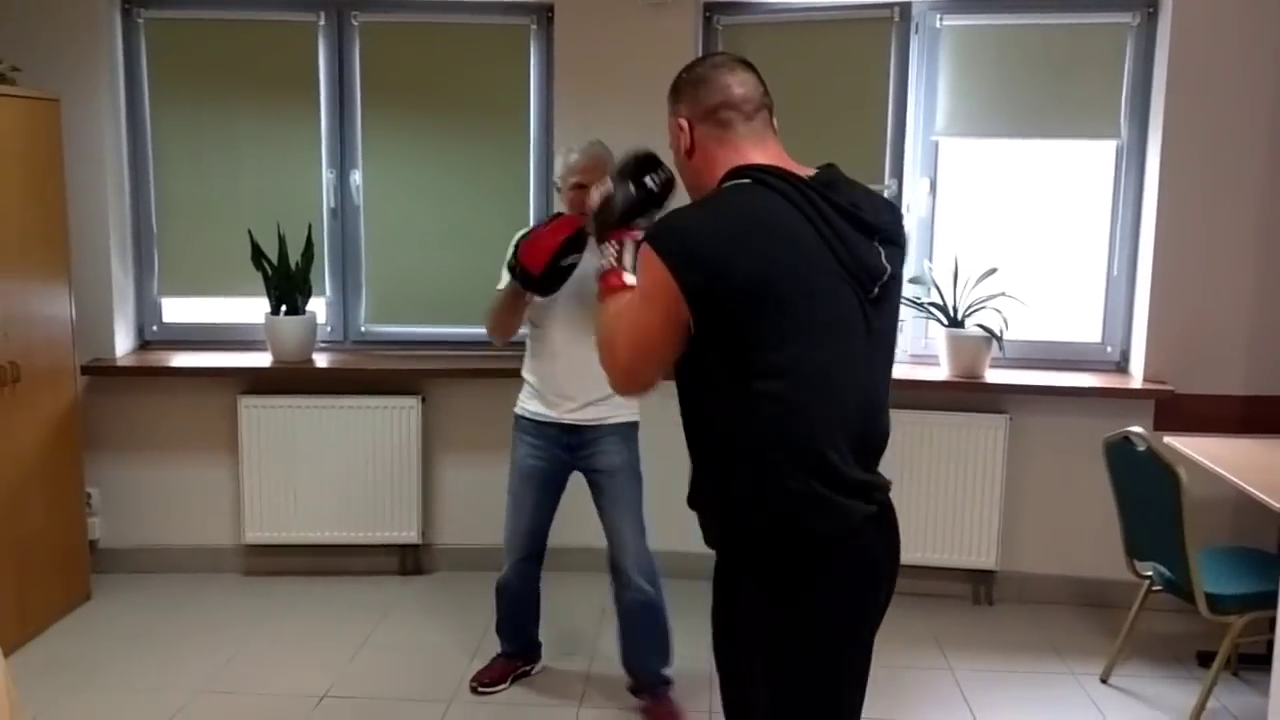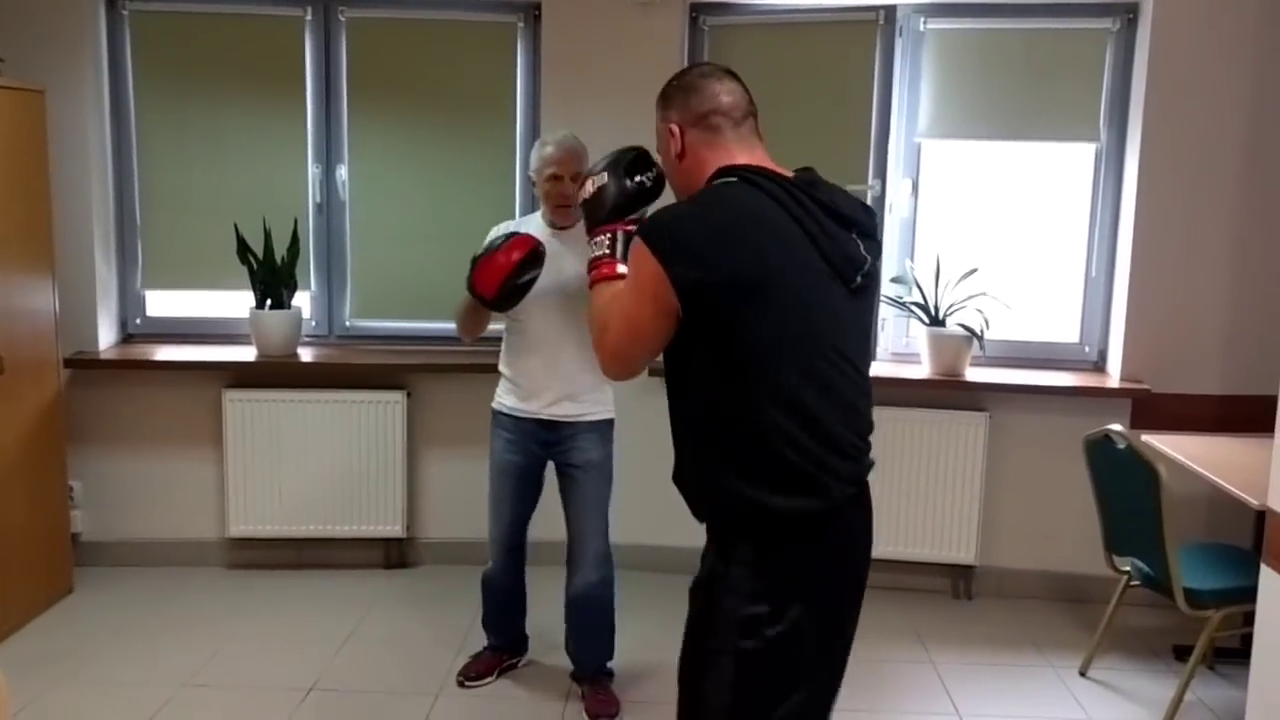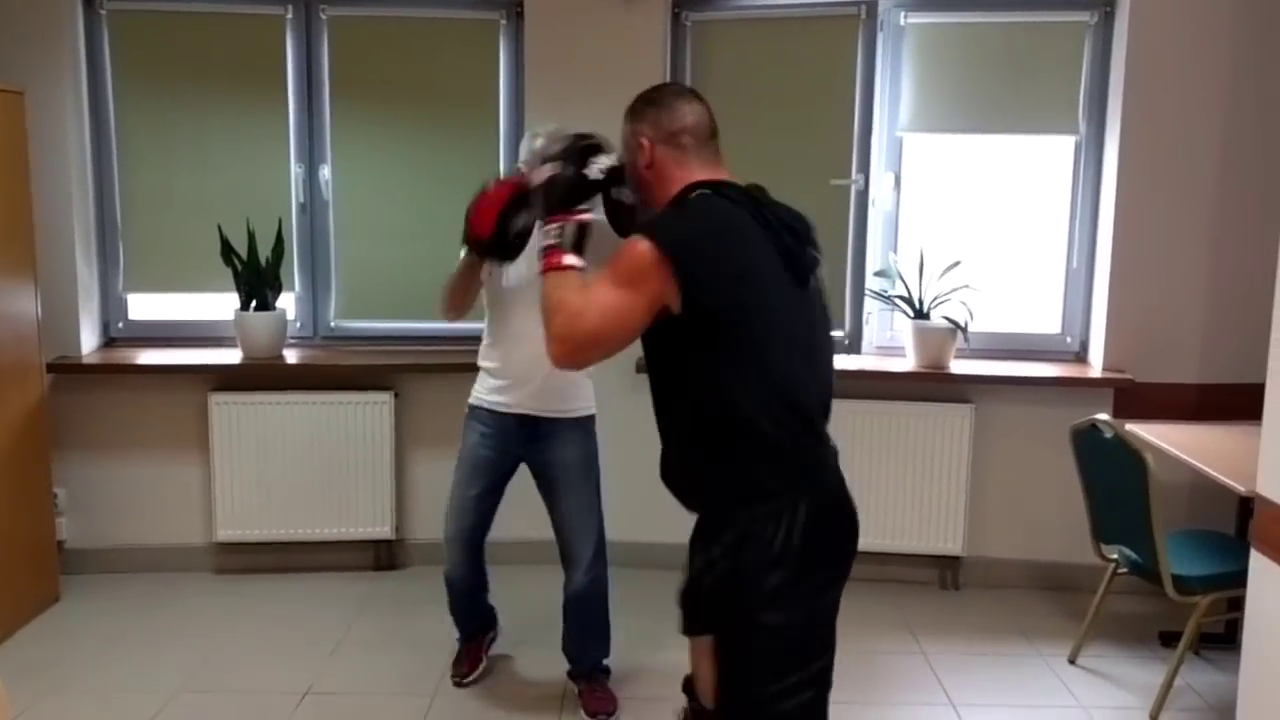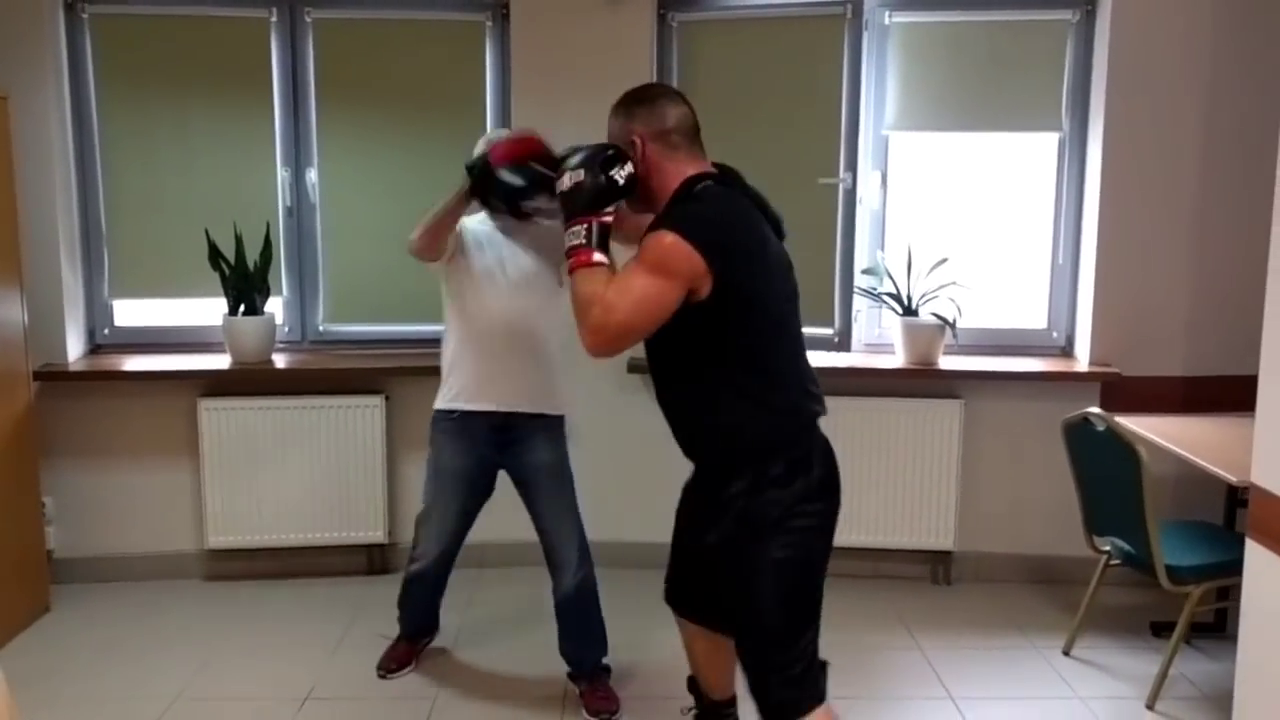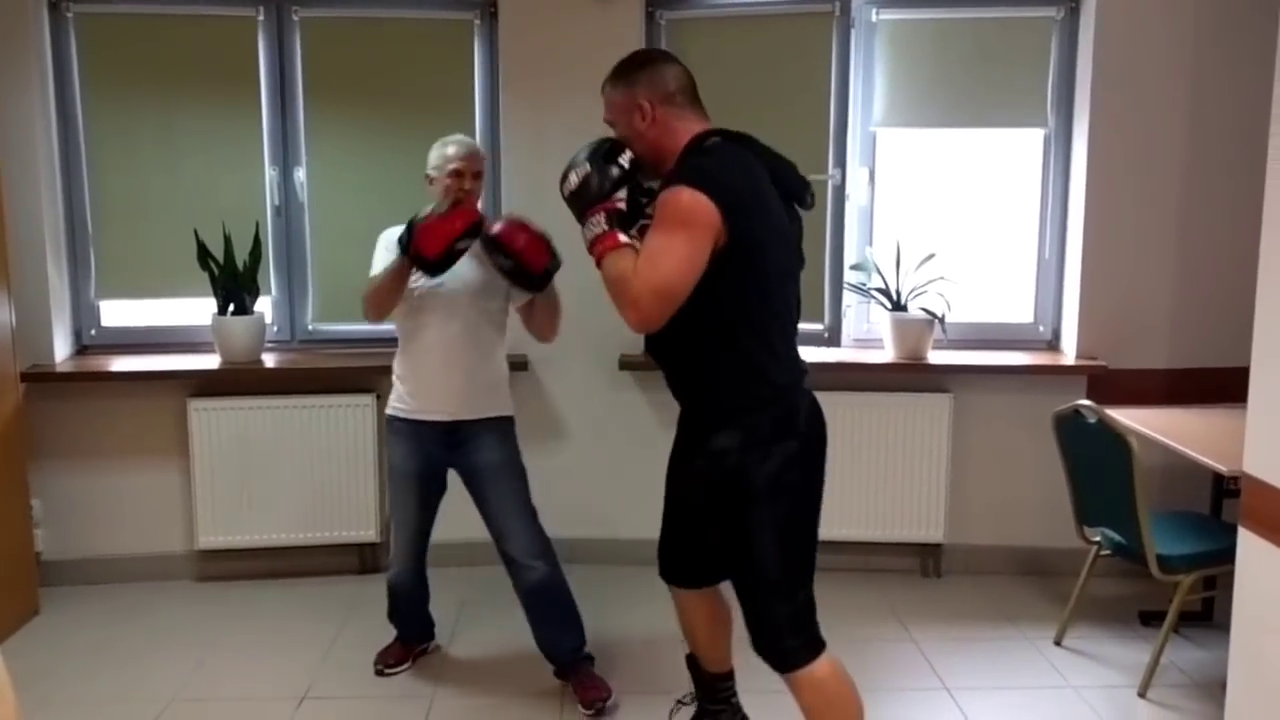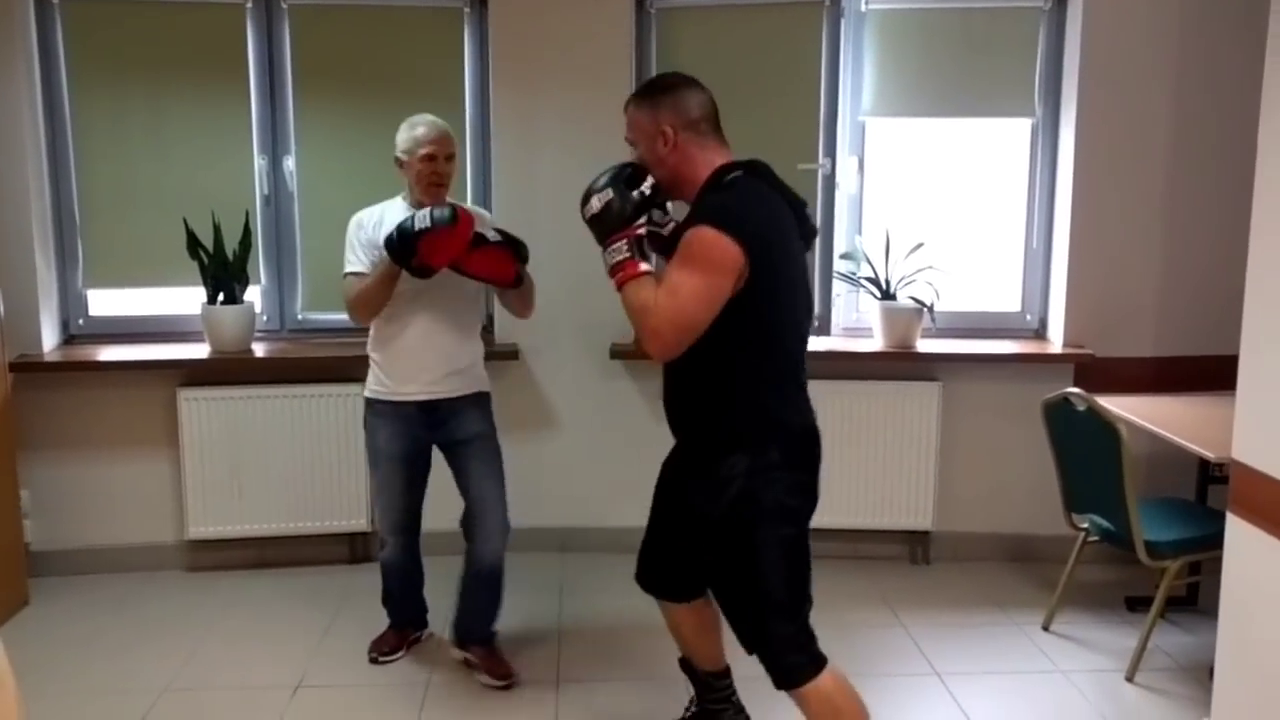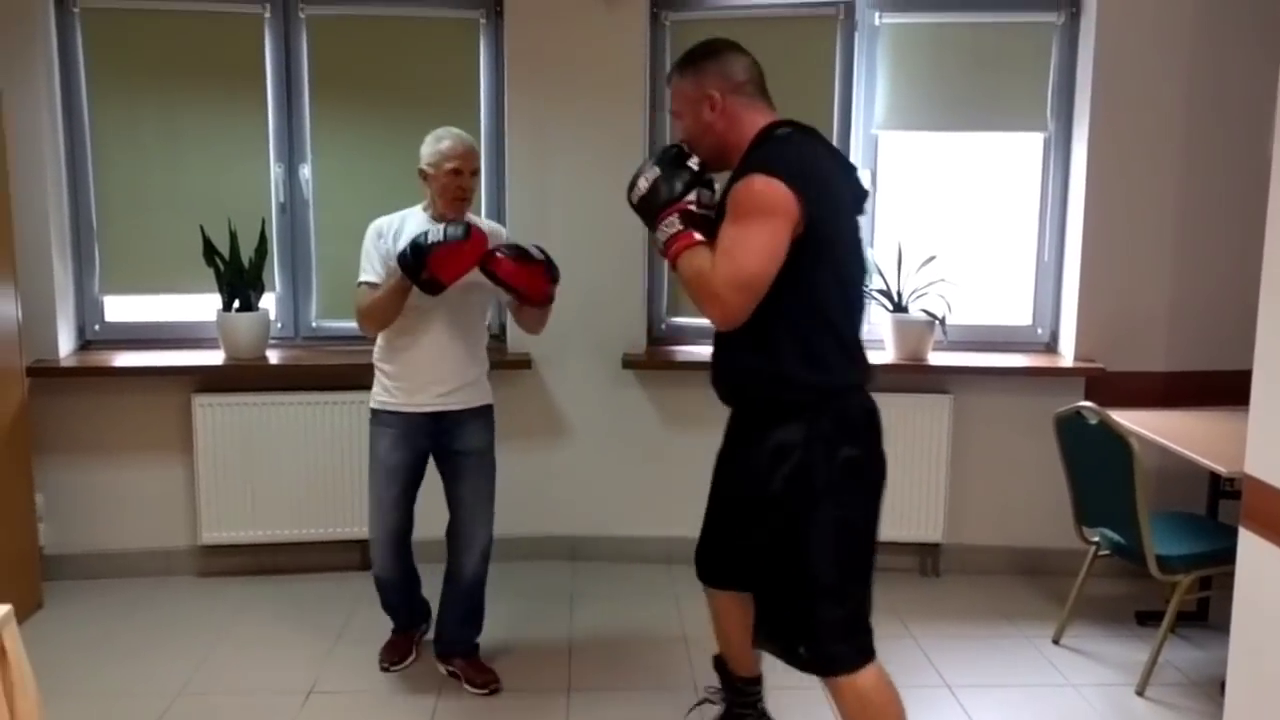
dt=0.2s
person 1, frame 1
left shoulder: (690, 242)
right shoulder: (873, 218)
left elbow: (629, 371)
left wrist: (619, 251)
left hip: (780, 553)
right hip: (863, 533)
person 1, frame 2
left shoulder: (681, 236)
right shoulder: (846, 217)
left elbow: (619, 357)
left wrist: (610, 238)
left hip: (770, 536)
right hip: (837, 517)
person 1, frame 3
left shoulder: (670, 244)
right shoulder: (771, 224)
left elbow: (570, 342)
left wrist: (560, 229)
right wrist: (633, 220)
left hip: (773, 521)
right hip: (803, 502)
right knee: (708, 616)
person 1, frame 4
left shoulder: (689, 233)
right shoulder: (719, 206)
left elbow: (602, 330)
left wrist: (584, 225)
right wrist: (607, 218)
left hip: (771, 482)
right hip: (738, 469)
right knee: (697, 603)
person 1, frame 5
left shoulder: (698, 189)
right shoulder: (735, 168)
left elbow: (644, 305)
left wrist: (600, 216)
right wrist: (632, 212)
left hip: (757, 437)
right hip: (722, 426)
left knee: (788, 637)
right knee: (687, 570)
person 1, frame 6
left shoulder: (724, 221)
right shoulder: (747, 199)
left elbow: (664, 335)
left wrist: (621, 243)
right wrist: (661, 238)
left hip: (759, 462)
right hip: (715, 446)
left knee: (789, 653)
right knee: (670, 577)
person 1, frame 7
left shoulder: (770, 176)
right shoulder: (795, 161)
left elbow: (726, 301)
left wrist: (672, 221)
right wrist: (707, 219)
left hip: (811, 437)
right hip: (770, 423)
left knee: (835, 642)
right knee: (725, 569)
person 2, frame 1
right shoulder: (536, 244)
right elbow: (498, 332)
right wrist: (520, 280)
left hip: (610, 426)
right hip: (539, 423)
left knee: (632, 558)
right knee: (519, 550)
right ankle: (518, 652)
person 2, frame 2
right shoulder: (506, 238)
right elbow: (468, 332)
right wrist: (480, 292)
left hip: (587, 422)
right hip: (515, 417)
left knee: (590, 553)
right knee: (503, 544)
left ankle: (592, 671)
right ankle: (504, 643)
person 2, frame 3
right shoulder: (497, 230)
right elbow: (453, 309)
right wrist: (477, 253)
left hip: (567, 418)
right hip: (493, 411)
left knee: (583, 551)
right knee: (460, 536)
left ankle: (589, 669)
right ankle: (476, 631)
person 2, frame 4
left shoulder: (553, 236)
right shoulder: (460, 231)
right elbow: (422, 246)
right wrist: (471, 189)
left hip: (538, 417)
right hip: (462, 415)
left knee: (568, 551)
right knee: (435, 542)
left ankle: (589, 668)
right ankle: (415, 631)
person 2, frame 5
left shoulder: (505, 247)
right shoulder: (402, 241)
left elbow: (546, 330)
right elbow: (373, 308)
left wrist: (539, 280)
right wrist: (408, 256)
left hip: (485, 421)
right hip: (413, 420)
left knee: (525, 547)
right knee: (406, 547)
left ankle: (572, 661)
right ankle: (412, 634)
person 2, frame 6
left shoulder: (476, 224)
right shoulder: (369, 224)
left elbow: (523, 308)
right elbow: (358, 309)
left wrist: (513, 272)
right wrist: (397, 258)
left hip: (465, 399)
right hip: (393, 403)
left knee: (489, 522)
right knee: (396, 527)
left ankle: (475, 635)
right ankle: (407, 619)
person 2, frame 7
left shoulder: (493, 239)
right shoulder: (386, 232)
left elbow: (533, 325)
right elbow: (368, 320)
left wrist: (538, 290)
right wrist: (409, 273)
left hip: (468, 412)
right hip: (397, 411)
left knee: (473, 539)
right knee: (387, 537)
left ankle: (457, 646)
right ankle: (409, 623)
